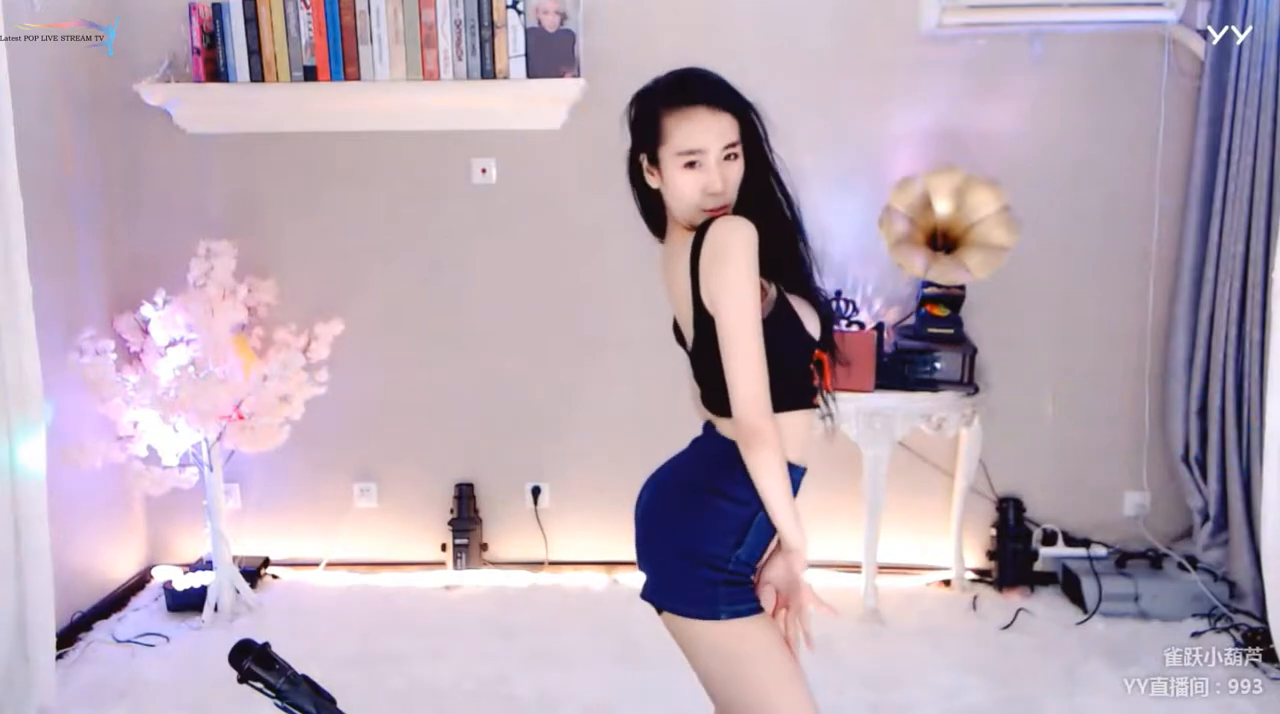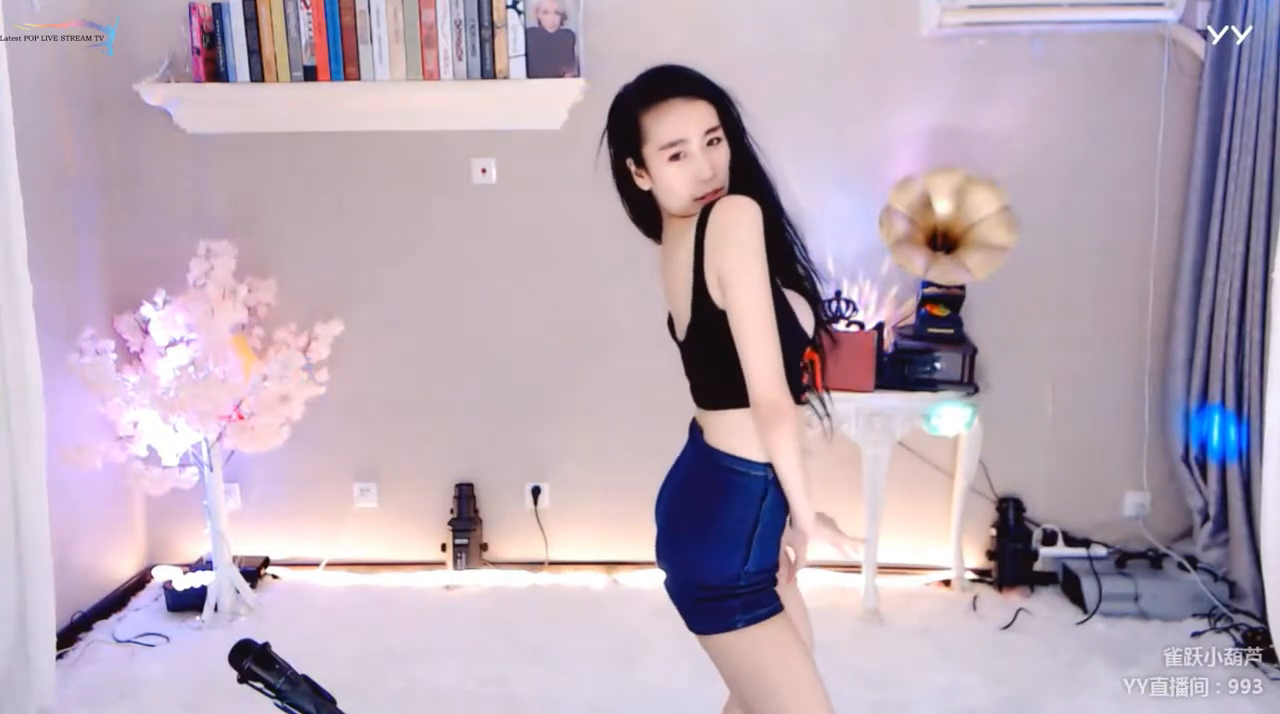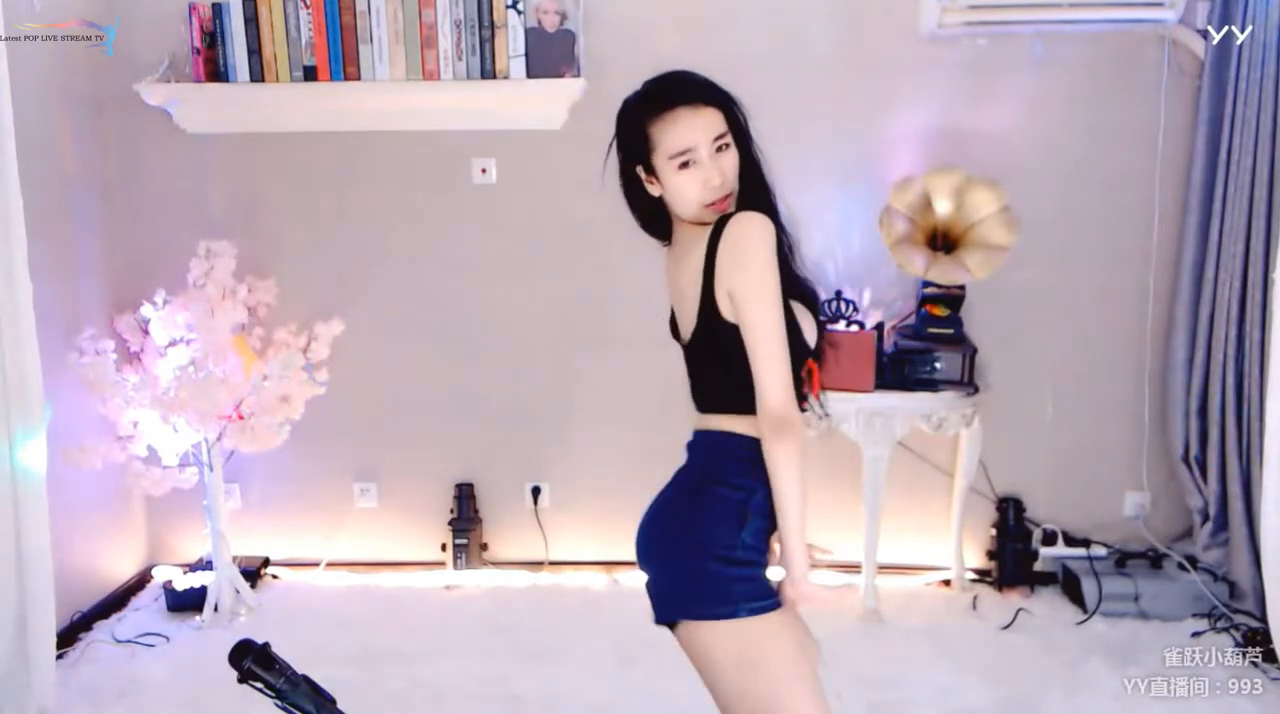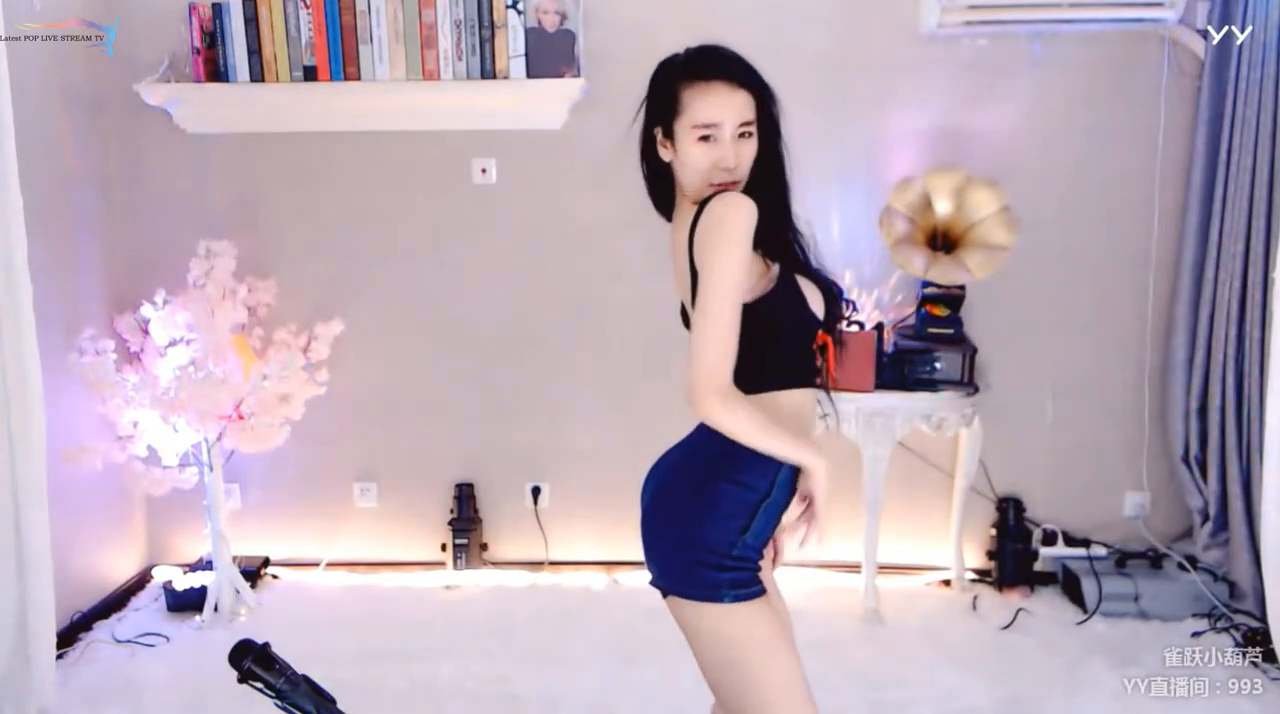
dt=0.7s
person 1, frame 1
left shoulder: (682, 245)
right shoulder: (733, 235)
right elbow: (754, 422)
right wrist: (793, 543)
left hip: (698, 507)
right hip: (708, 532)
person 1, frame 2
left shoulder: (679, 239)
right shoulder: (735, 216)
right elbow: (771, 398)
right wrist: (808, 517)
left hip: (709, 492)
right hip: (730, 512)
person 1, frame 3
left shoulder: (687, 249)
right shoulder: (748, 232)
right elbow: (778, 414)
right wrist: (795, 557)
left hip: (699, 510)
right hip: (716, 524)
person 1, frame 4
left shoulder: (705, 226)
right shoulder: (733, 217)
right elbow: (711, 397)
right wrist: (813, 464)
left hip: (716, 504)
right hip: (712, 522)
